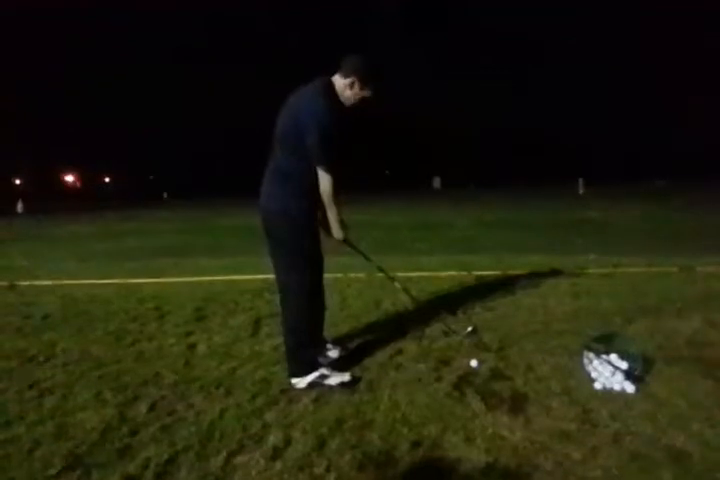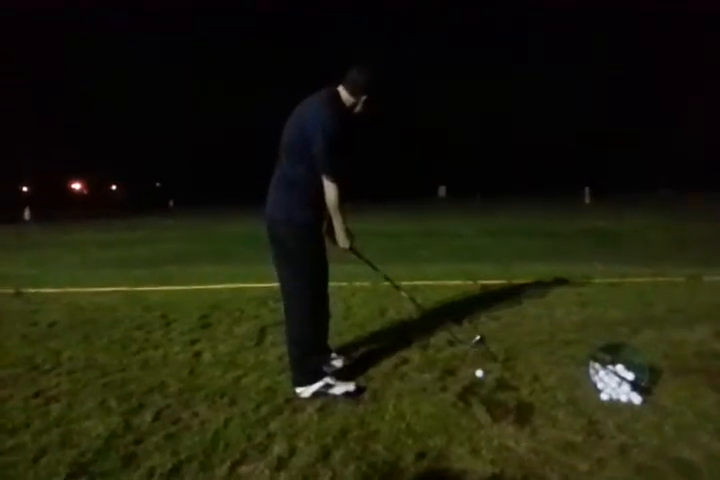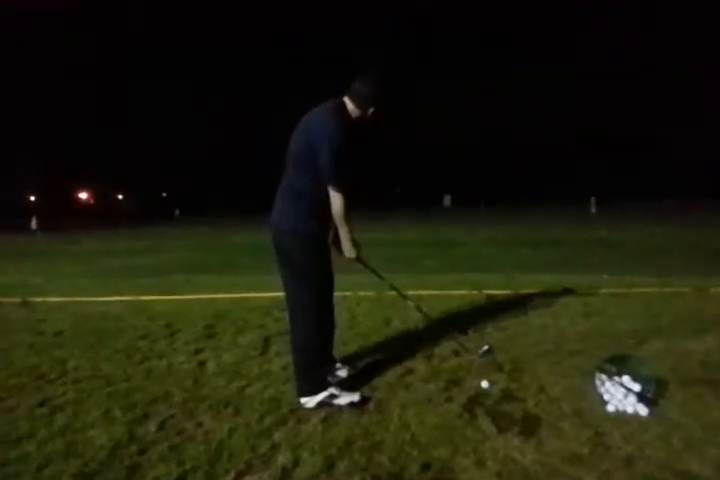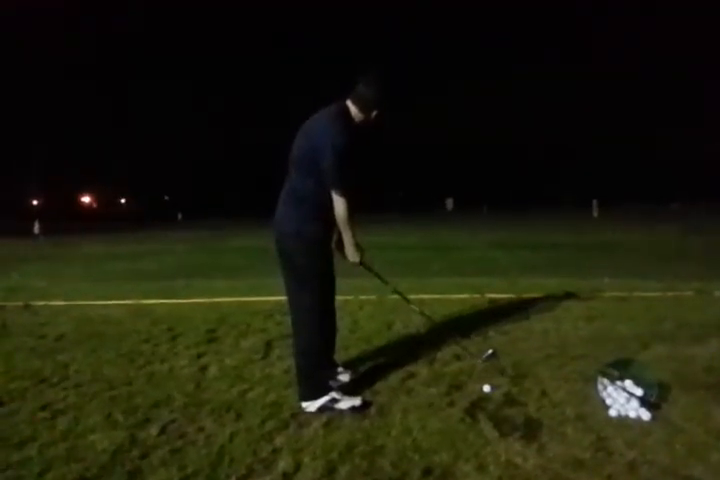
dt=0.5s
person 1, frame 1
left shoulder: (317, 97)
right shoulder: (318, 105)
right elbow: (323, 170)
left wrist: (323, 212)
right wrist: (334, 219)
left hip: (288, 200)
right hip: (287, 206)
left knee: (308, 278)
right knee: (299, 284)
left ankle: (313, 344)
right ankle: (305, 368)
person 1, frame 2
left shoulder: (323, 106)
right shoulder: (326, 115)
right elbow: (329, 179)
left wrist: (329, 220)
right wrist: (340, 228)
left hip: (294, 209)
right hip: (292, 214)
left knee: (314, 287)
right knee: (303, 293)
left ankle: (318, 352)
right ankle: (309, 377)
person 1, frame 3
left shoulder: (329, 117)
right shoulder: (332, 127)
right elbow: (335, 189)
left wrist: (333, 229)
right wrist: (346, 237)
left hip: (299, 218)
right hip: (298, 224)
left knee: (319, 297)
right knee: (308, 303)
left ankle: (322, 362)
right ankle: (314, 387)
person 1, frame 4
left shoulder: (331, 121)
right shoulder: (335, 131)
right elbow: (338, 194)
left wrist: (336, 233)
right wrist: (350, 242)
left hip: (303, 222)
right hip: (301, 228)
left knee: (321, 301)
right knee: (311, 306)
left ankle: (323, 366)
right ankle: (316, 392)
